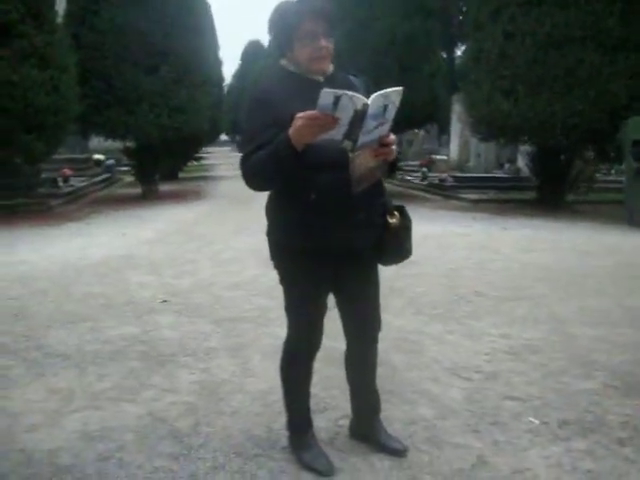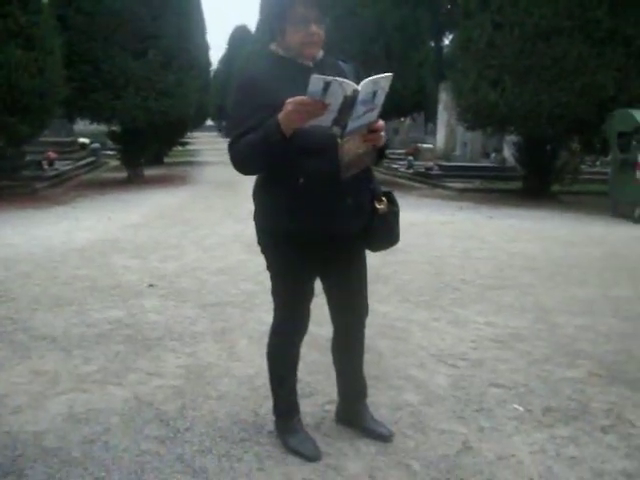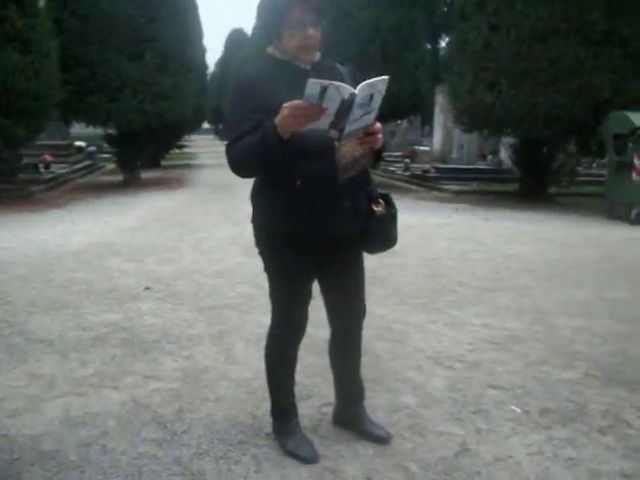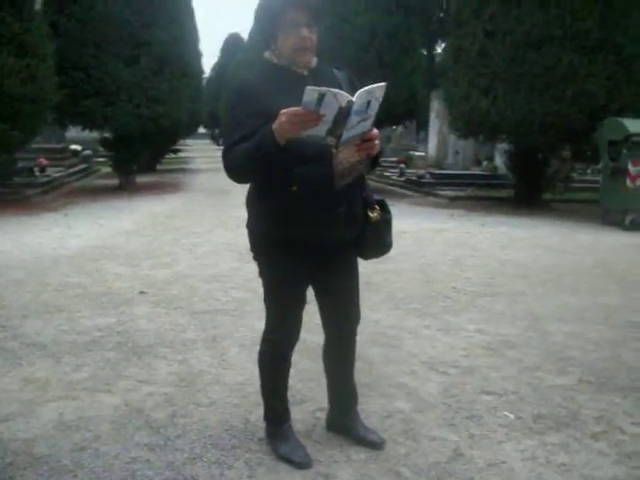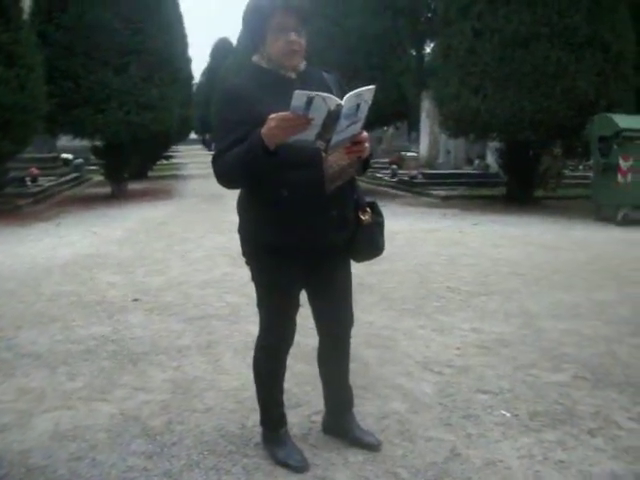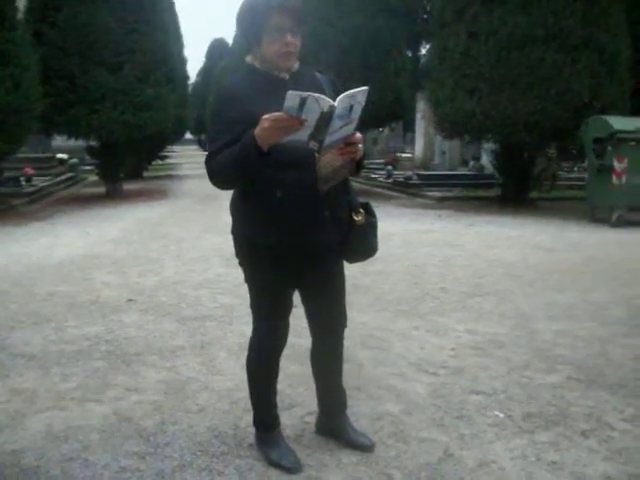
dt=0.5s
person 1, frame 1
left shoulder: (351, 87)
right shoulder: (268, 94)
left elbow: (372, 148)
right elbow: (255, 174)
left wrist: (387, 151)
right wrist: (293, 140)
left hip: (358, 236)
right hip: (303, 243)
left knee: (365, 331)
right knee: (304, 336)
left ankle: (366, 420)
right ankle: (300, 434)
person 1, frame 2
left shoulder: (339, 71)
right shoulder: (257, 77)
left elbow: (361, 136)
right elbow: (243, 157)
left wrist: (376, 137)
right wrist: (282, 125)
left hip: (346, 222)
right hip: (290, 227)
left knee: (352, 317)
right knee: (291, 321)
left ankle: (352, 405)
right ankle: (287, 418)
person 1, frame 3
left shoulder: (335, 73)
right shoulder: (253, 78)
left elbow: (357, 137)
right elbow: (240, 160)
left wrist: (372, 140)
right wrist: (279, 128)
left hip: (343, 224)
right hip: (287, 230)
left knee: (349, 320)
right knee: (289, 325)
left ankle: (350, 407)
right ankle: (284, 421)
person 1, frame 4
left shoulder: (333, 79)
right shoulder: (251, 84)
left elbow: (354, 146)
right elbow: (237, 165)
left wrist: (369, 146)
right wrist: (277, 135)
left hip: (338, 230)
right hip: (283, 236)
left knee: (344, 325)
right knee: (282, 330)
left ankle: (343, 413)
right ankle: (277, 426)
person 1, frame 5
left shoulder: (321, 82)
right shoulder: (239, 90)
left elbow: (344, 150)
right elbow: (226, 172)
left wrist: (359, 149)
right wrist: (266, 139)
left hip: (330, 234)
right hip: (275, 241)
left knee: (337, 329)
right knee: (276, 334)
left ankle: (339, 415)
right ankle: (274, 430)
person 1, frame 6
left shoulder: (314, 82)
right shoulder: (234, 89)
left elbow: (338, 152)
right elbow: (220, 172)
left wrist: (352, 150)
right wrist: (259, 140)
left hip: (323, 235)
right hip: (268, 241)
left knee: (330, 329)
right knee: (270, 334)
left ankle: (333, 417)
right ankle: (267, 431)
